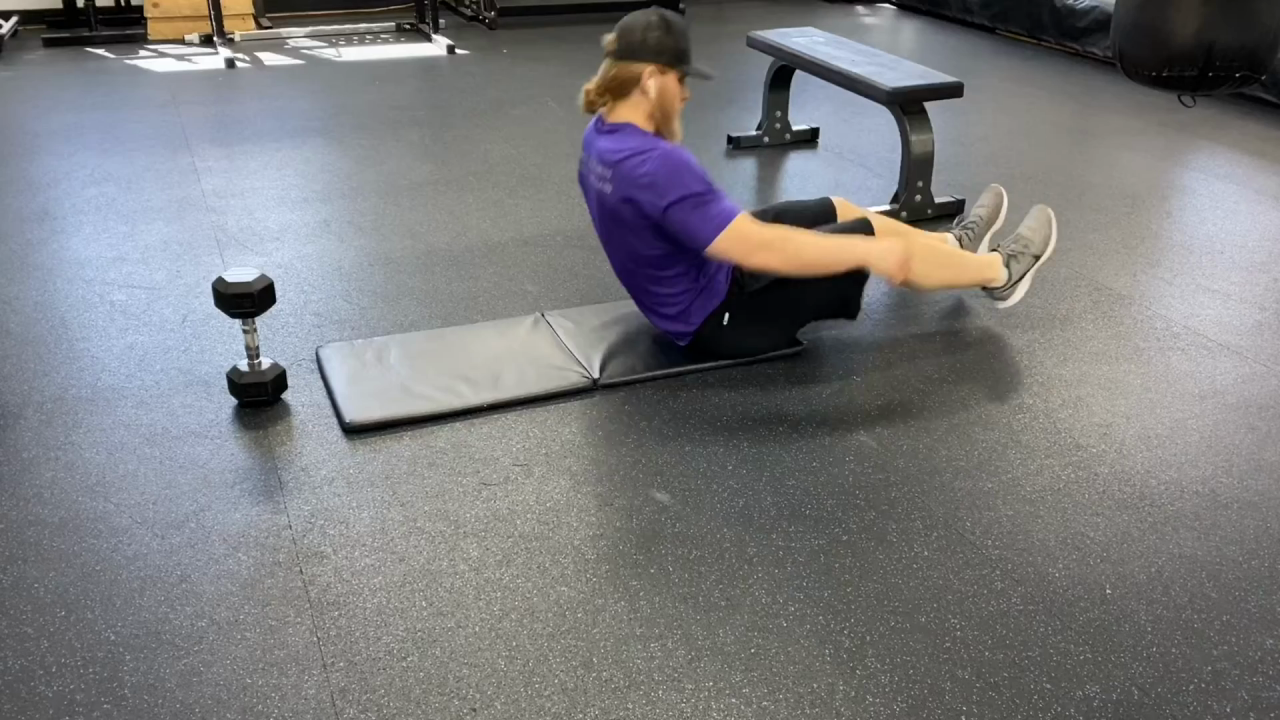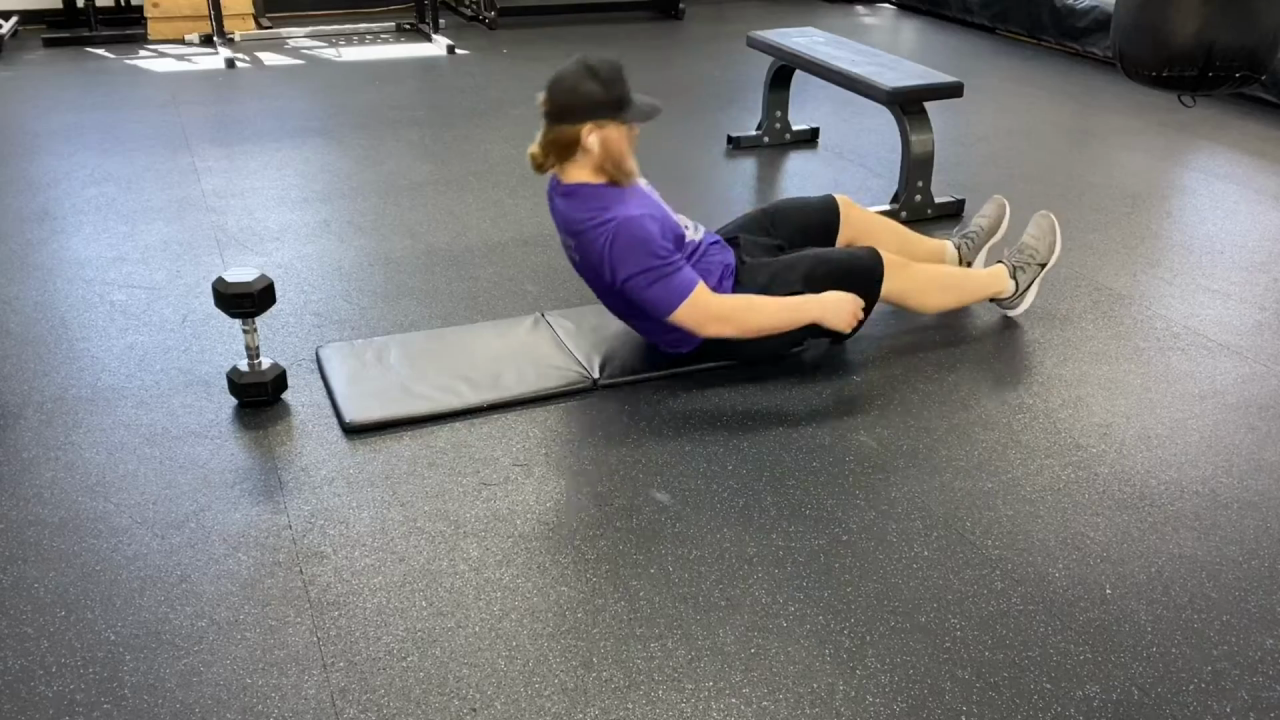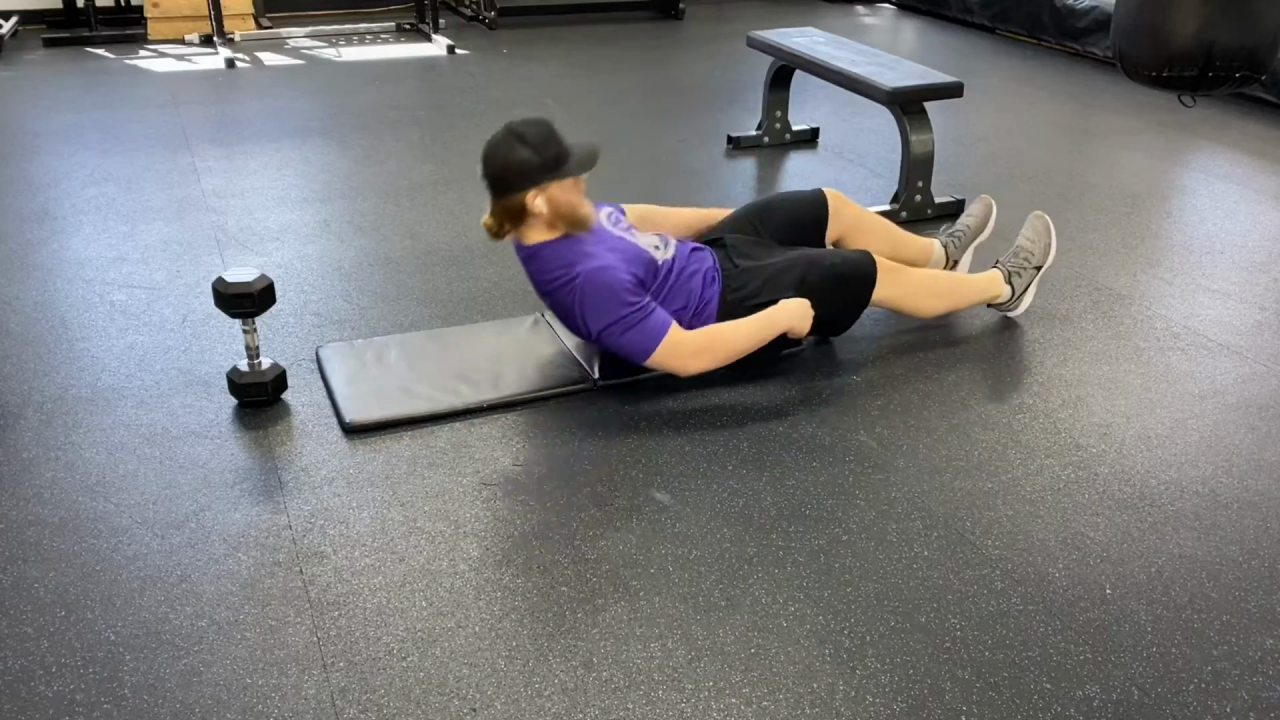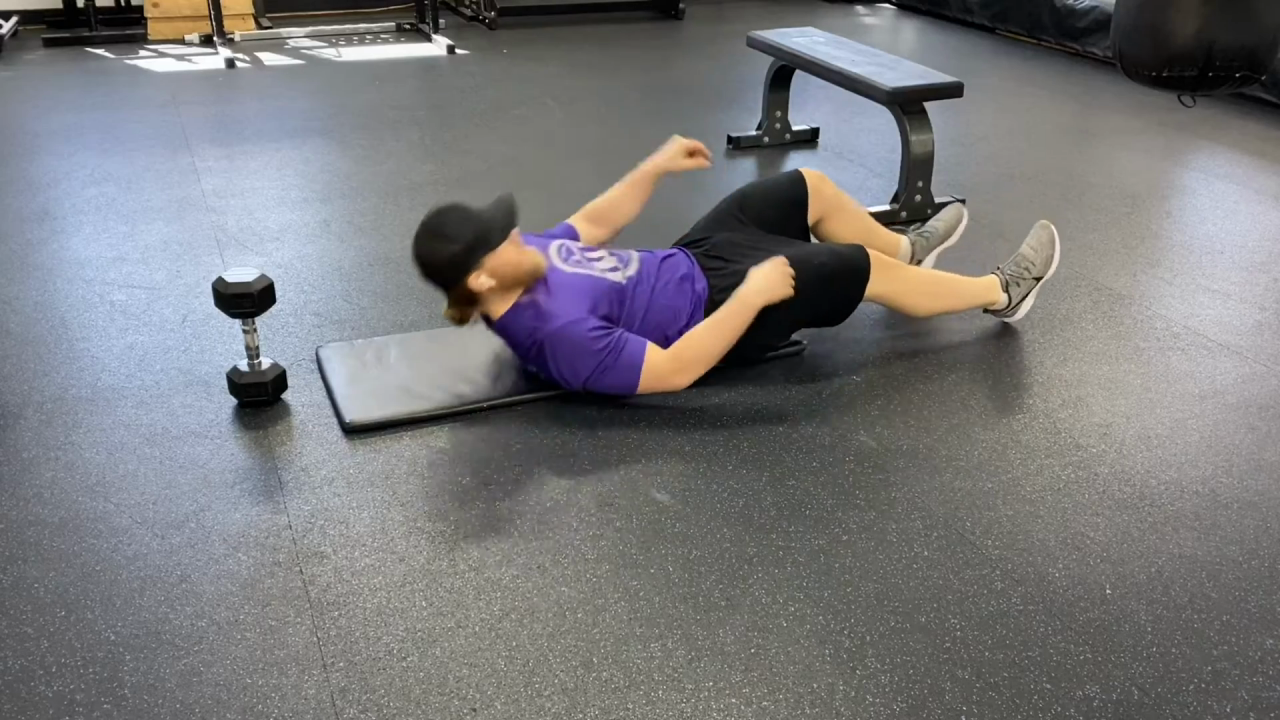
dt=0.2s
person 1, frame 1
left shoulder: (606, 131)
right shoulder: (657, 169)
right elbow: (755, 254)
right wrist: (865, 253)
right hip: (721, 313)
left knee: (840, 211)
right knee: (875, 242)
left ankle: (954, 244)
right ankle: (1001, 270)
person 1, frame 2
left shoulder: (581, 175)
right shoulder: (616, 230)
right elbow: (712, 317)
right wrist: (818, 307)
left hip: (720, 255)
right hip: (727, 292)
left knee: (844, 212)
right knee: (884, 269)
left ankle: (952, 253)
right ankle: (1006, 281)
person 1, frame 3
left shoulder: (562, 218)
right shoulder: (588, 279)
right elbow: (687, 355)
left wrist: (716, 219)
right wrist: (780, 313)
left hip: (708, 259)
right hip: (724, 293)
left knee: (833, 209)
right knee: (877, 275)
left ankle: (941, 256)
right ankle: (1002, 286)
person 1, frame 4
left shoulder: (522, 263)
right shoulder: (558, 335)
left elbow: (594, 224)
right elbow: (674, 370)
left wrist: (655, 166)
right wrist: (754, 294)
left hip: (688, 262)
right hip: (711, 312)
left knee: (806, 187)
right knee: (865, 275)
left ankle: (906, 252)
right ankle: (999, 292)
